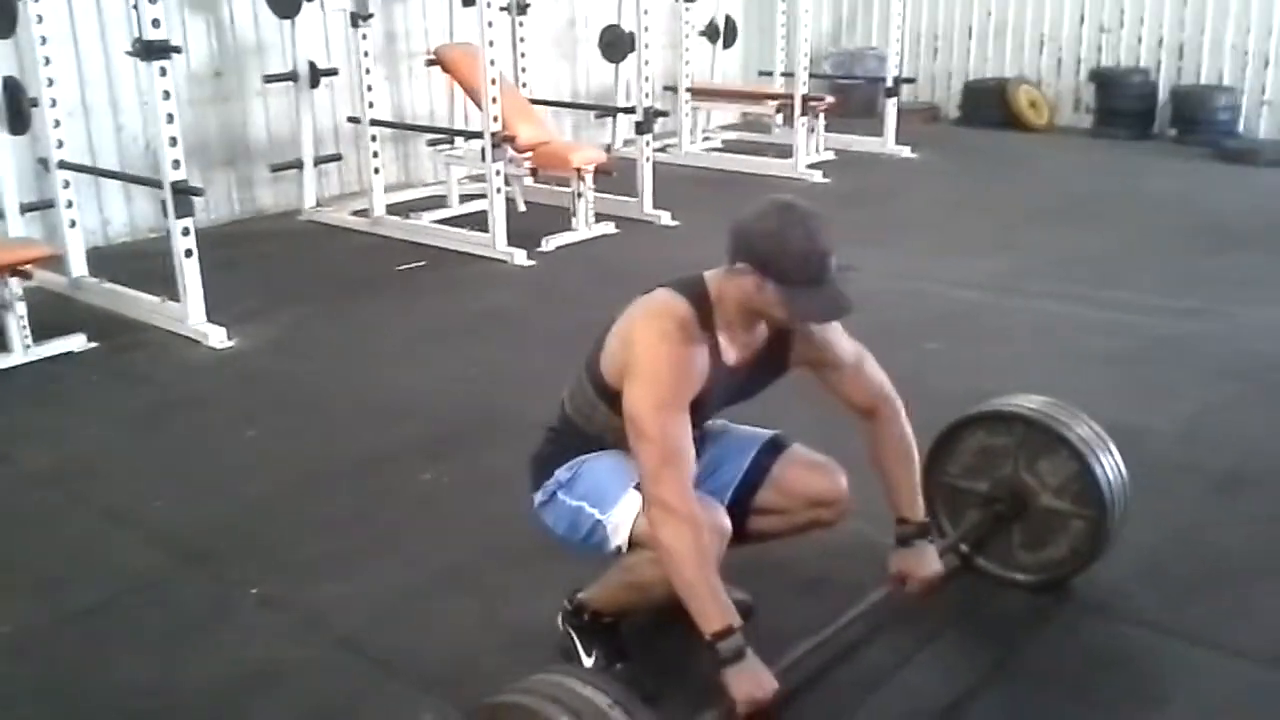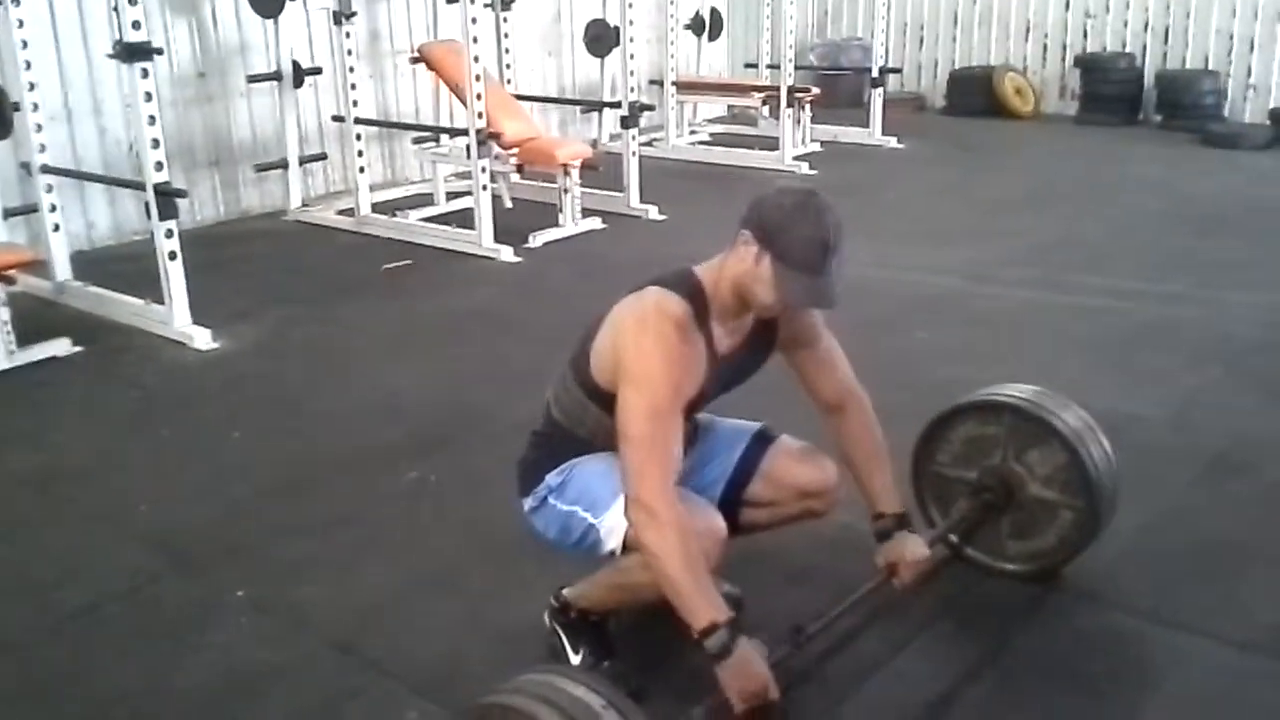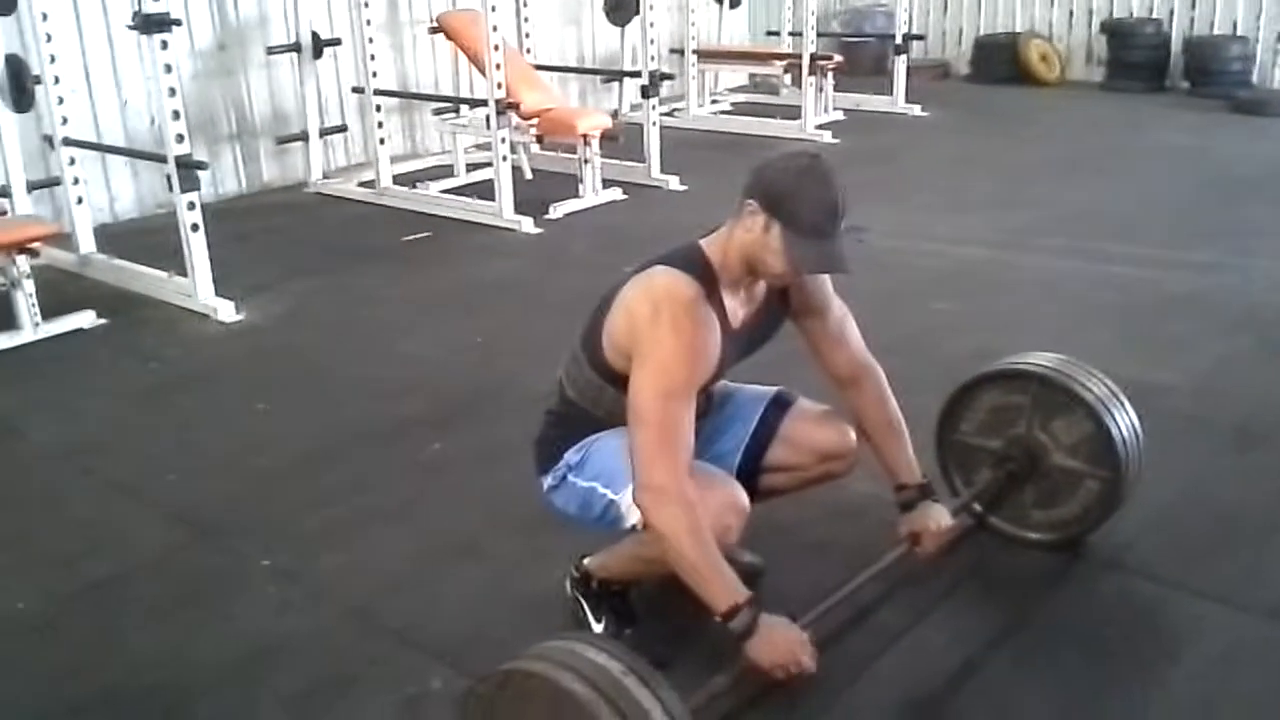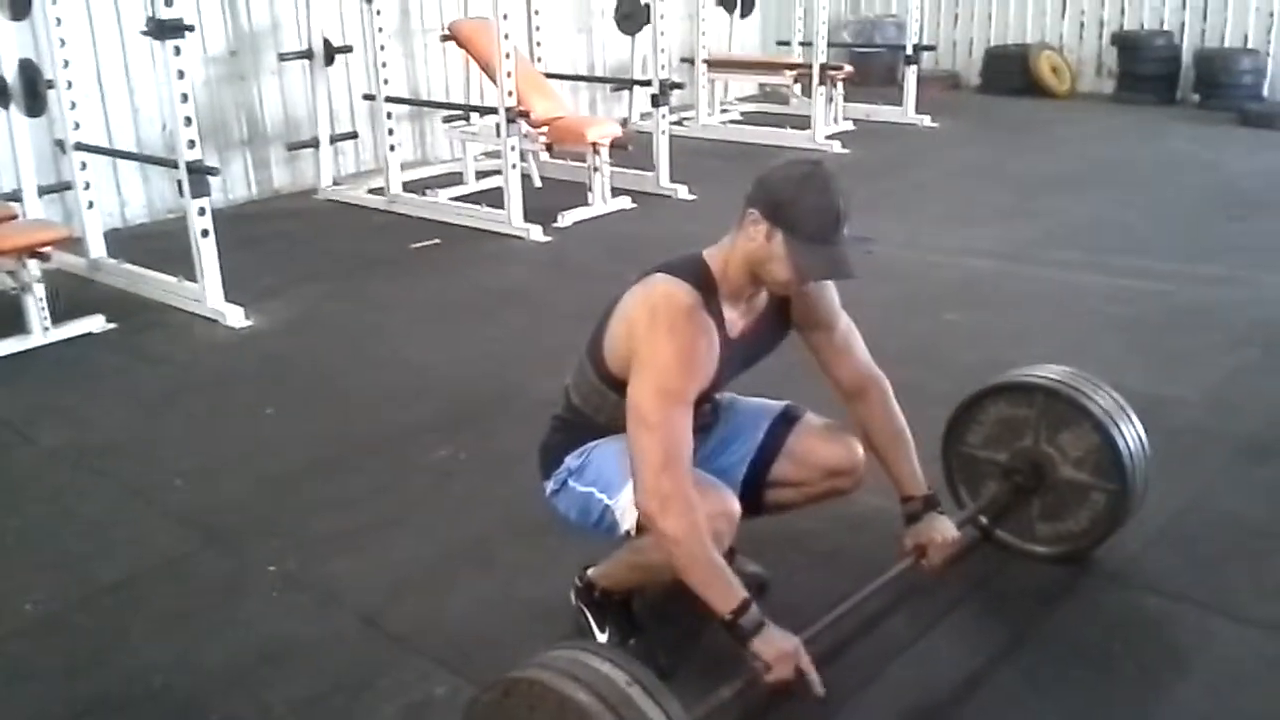
dt=0.7s
person 1, frame 1
left shoulder: (800, 324)
right shoulder: (668, 334)
left elbow: (881, 406)
right elbow: (669, 503)
left wrist: (913, 533)
right wrist: (732, 652)
left hip: (681, 445)
right hip: (580, 469)
left knee: (826, 492)
right knee: (702, 531)
left ankle: (695, 579)
right ankle: (588, 611)
person 1, frame 2
left shoulder: (786, 305)
right shoulder: (664, 331)
left elbow: (845, 403)
right elbow: (651, 506)
left wrist: (893, 524)
right wrist: (725, 646)
right hip: (567, 471)
left knee: (816, 483)
right knee: (700, 535)
left ankle: (684, 574)
right ankle: (576, 609)
person 1, frame 3
left shoulder: (793, 275)
right shoulder: (677, 309)
left elbow: (858, 373)
right elbow: (659, 492)
left wrist: (915, 494)
right wrist: (748, 624)
right hip: (584, 449)
left knee: (834, 444)
right knee: (721, 511)
left ankle: (702, 546)
right ankle: (597, 579)
person 1, frame 4
left shoulder: (799, 287)
right shoulder: (675, 316)
left elbow: (864, 385)
right elbow: (661, 498)
left wrist: (920, 506)
right wrist: (751, 626)
right hip: (590, 452)
left knee: (841, 461)
right knee: (711, 517)
left ankle: (706, 550)
right ankle: (600, 588)
